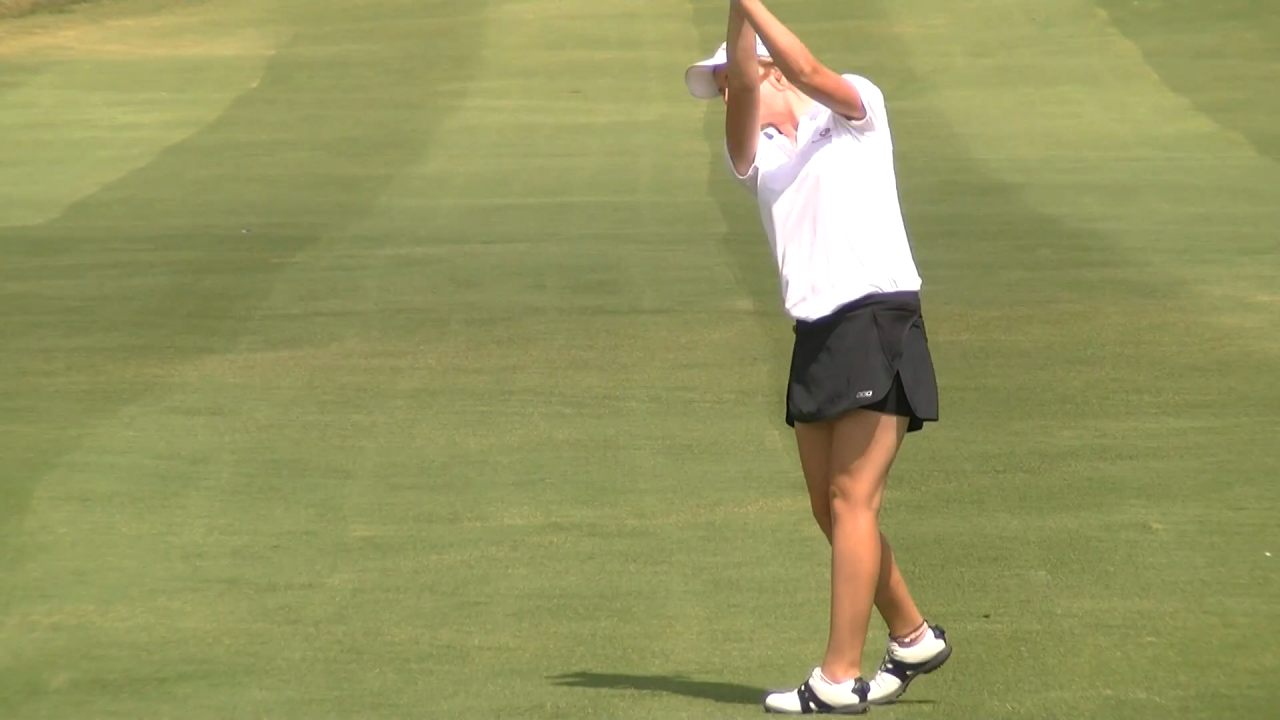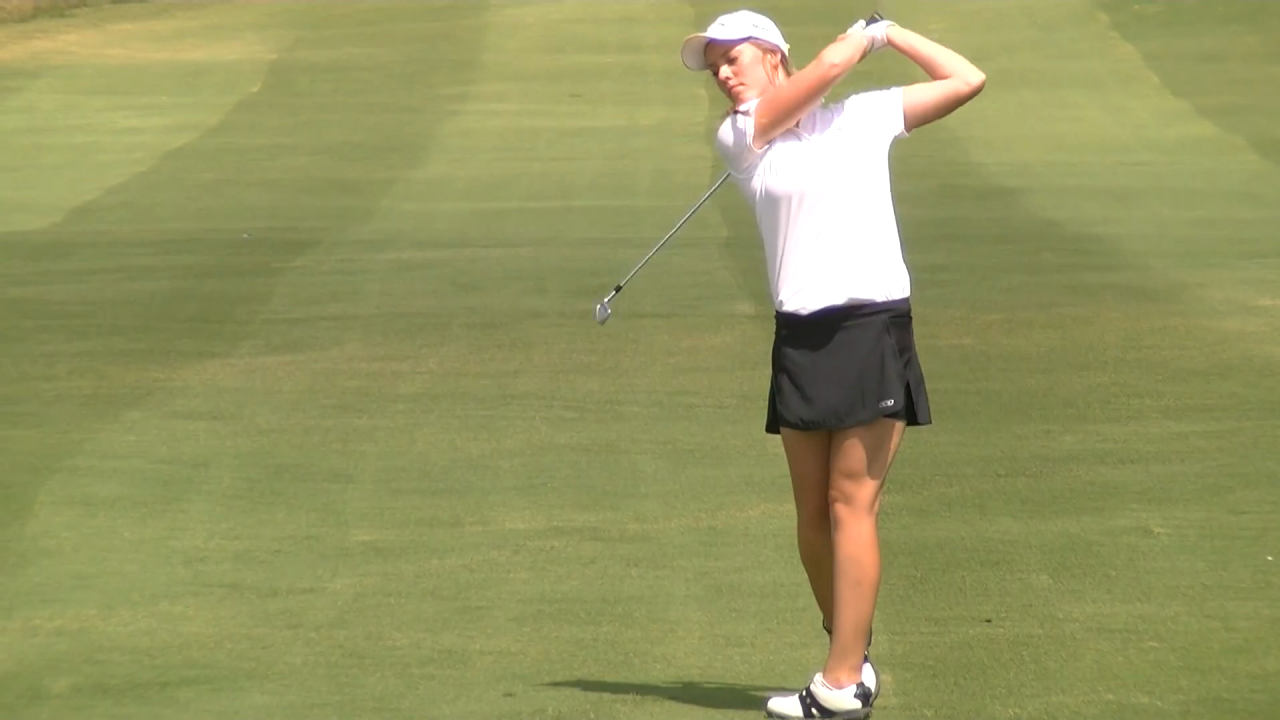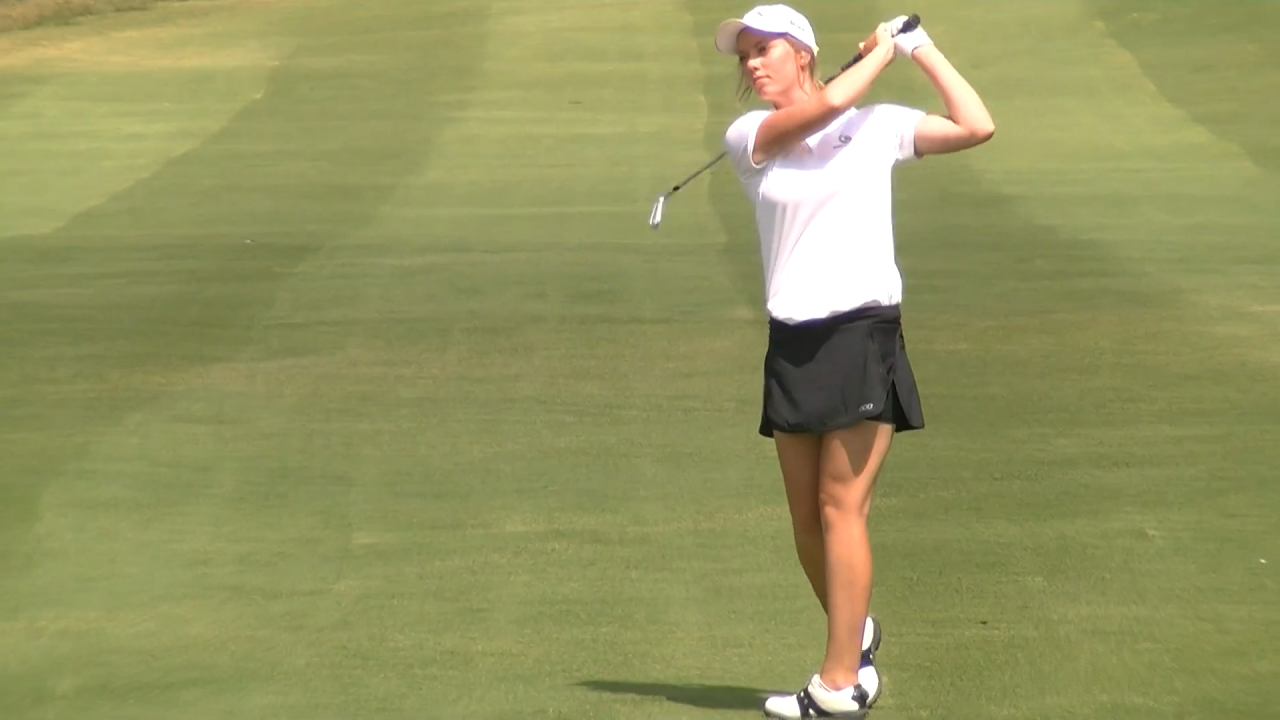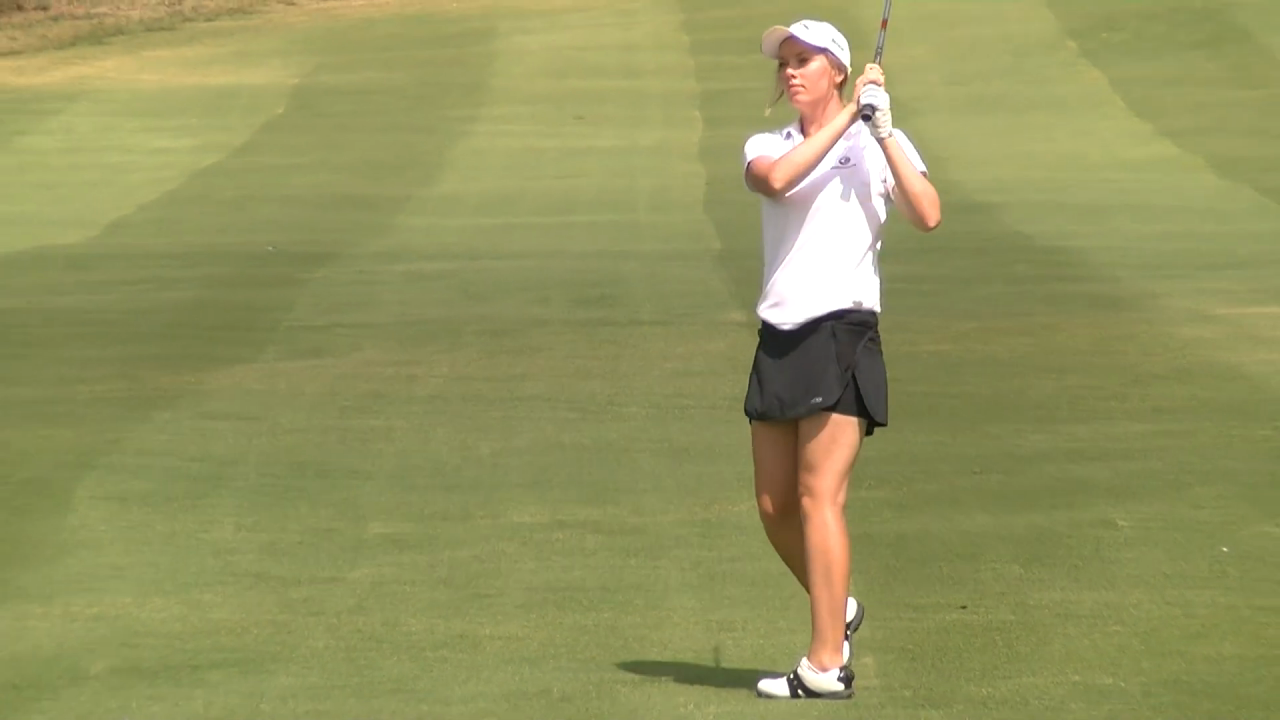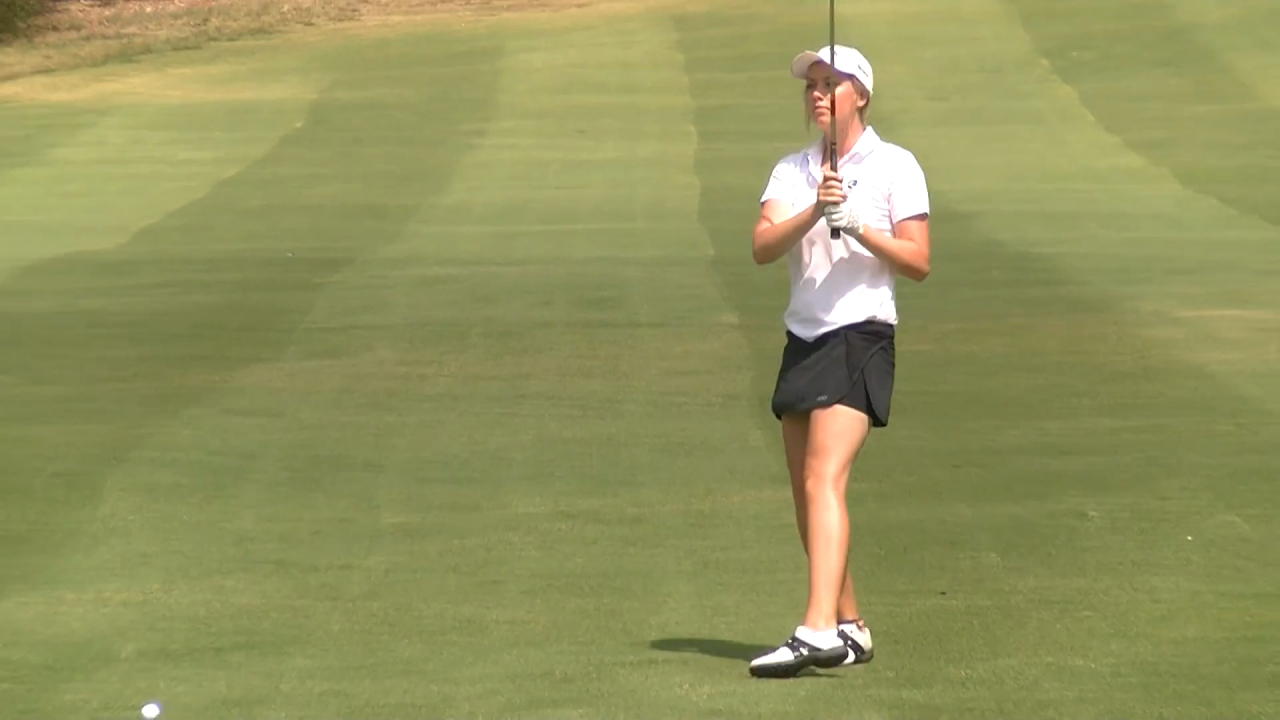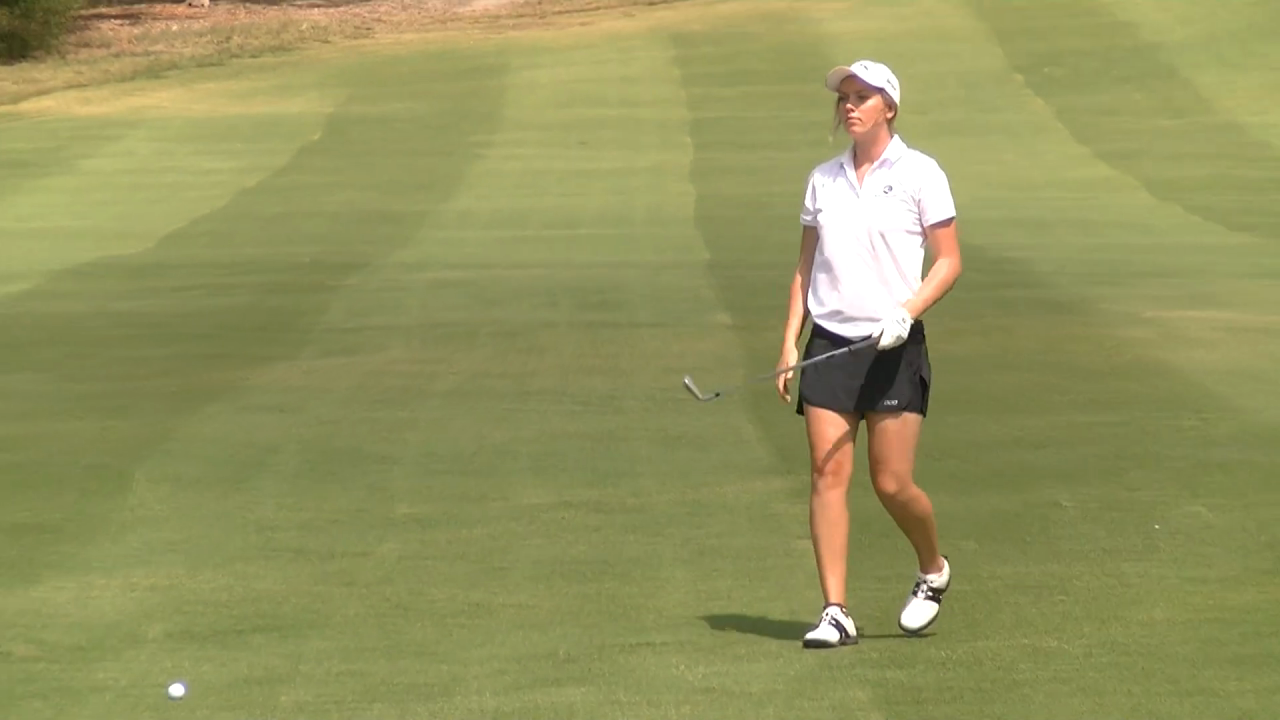
dt=0.4s
person 1, frame 1
left shoulder: (857, 109)
right shoulder: (754, 154)
left elbow: (808, 71)
right elbow: (740, 125)
left hip: (880, 325)
right hip: (817, 339)
left knee: (852, 502)
right knee: (833, 508)
right ankle: (913, 637)
person 1, frame 2
left shoulder: (866, 116)
right shoulder: (738, 137)
left elbow: (968, 79)
right elbow: (832, 63)
left wrist: (888, 30)
right wrist: (867, 32)
left hip: (875, 329)
right hip: (801, 339)
left knee: (852, 506)
right knee: (812, 514)
right ankle: (848, 643)
person 1, frame 3
left shoulder: (877, 127)
right shoulder: (746, 137)
left elbow: (977, 127)
right elbow: (829, 101)
left hip: (863, 334)
right hip: (792, 343)
left knee: (842, 508)
right knee: (806, 518)
right ankle: (854, 638)
person 1, frame 4
left shoulder: (877, 145)
right shoulder: (762, 147)
left elbow: (928, 216)
right elbow: (778, 177)
left wrist: (882, 125)
right wrist: (847, 111)
left hip: (841, 334)
right hip: (778, 340)
left knee: (817, 499)
right knee: (773, 505)
left ankle: (826, 665)
right ankle: (837, 610)
person 1, frame 5
left shoulder: (895, 165)
right shoulder: (790, 169)
left elbow: (918, 262)
right elbow: (762, 246)
left wrist: (857, 224)
right wrist: (815, 210)
left hip: (858, 340)
right hip: (801, 343)
left knee: (822, 485)
right knee: (808, 493)
left ankle: (818, 631)
right ankle: (850, 626)
person 1, frame 6
left shoulder: (920, 172)
right shoulder: (822, 178)
left elbow: (950, 262)
right elbow: (804, 265)
left wrist: (907, 311)
right wrist: (789, 340)
left hip: (891, 348)
right hip: (828, 345)
left knee: (892, 483)
right knee: (827, 475)
left ankle: (933, 569)
right ankle: (836, 611)
